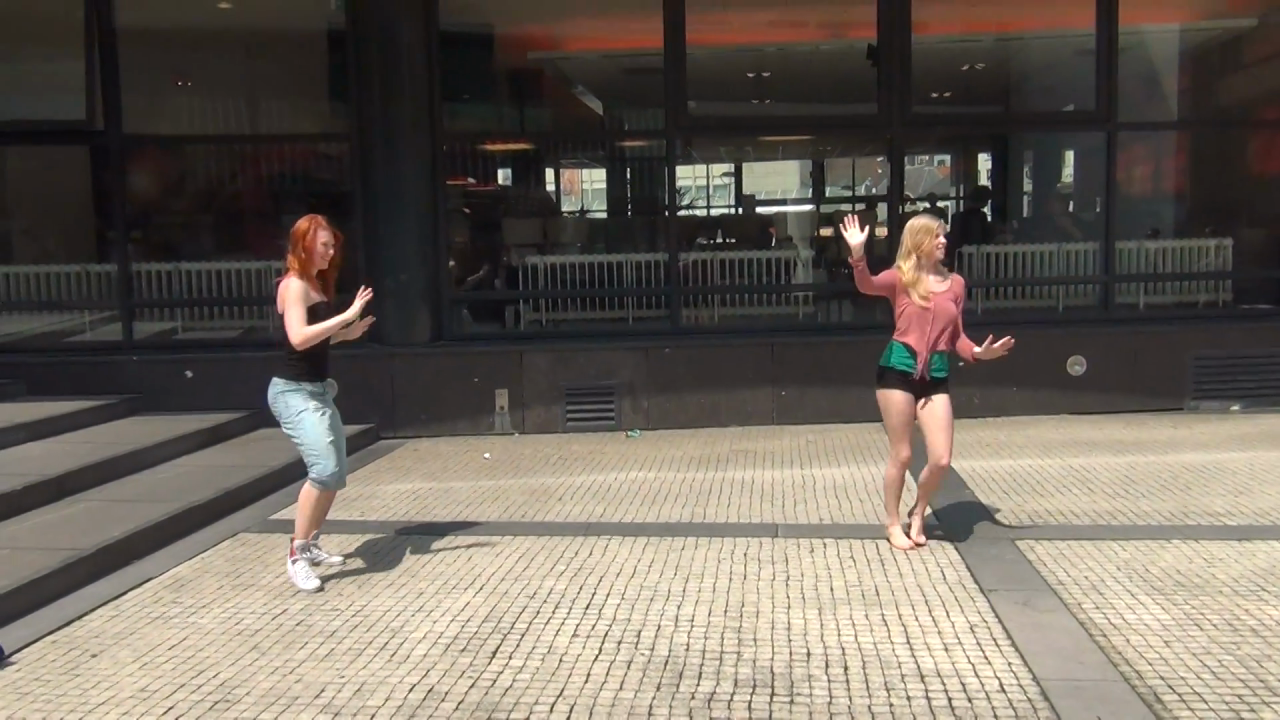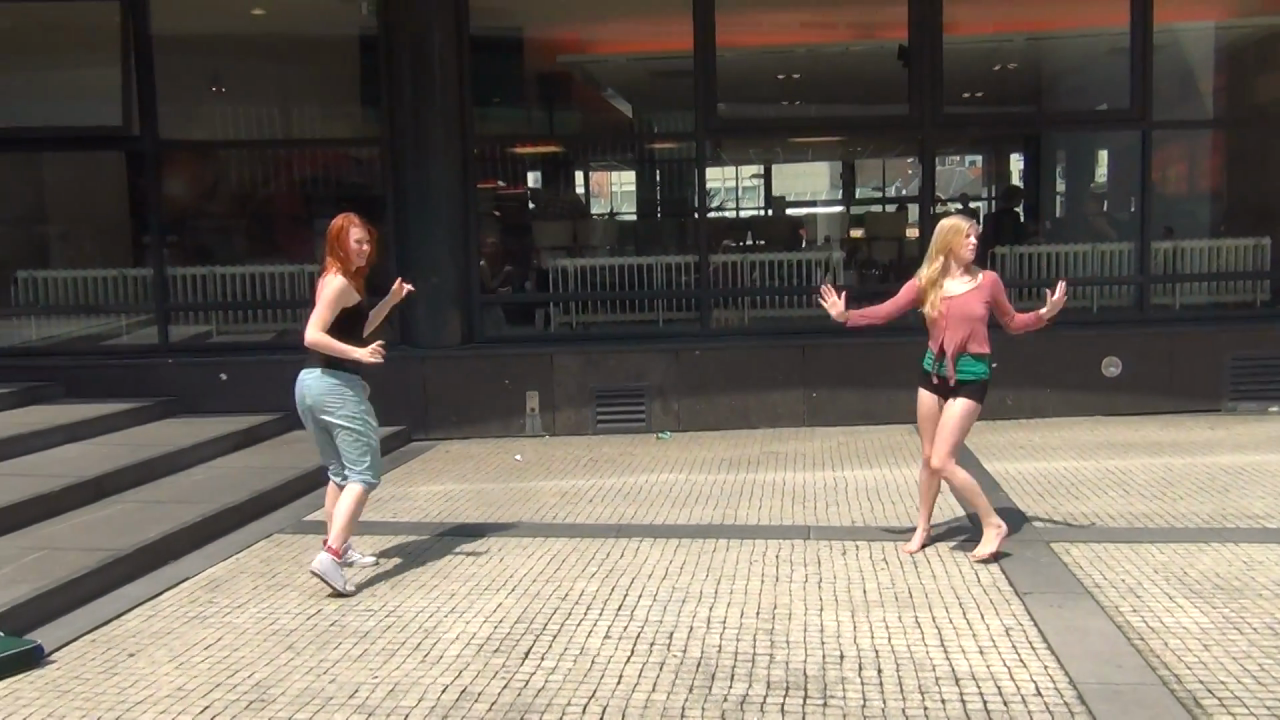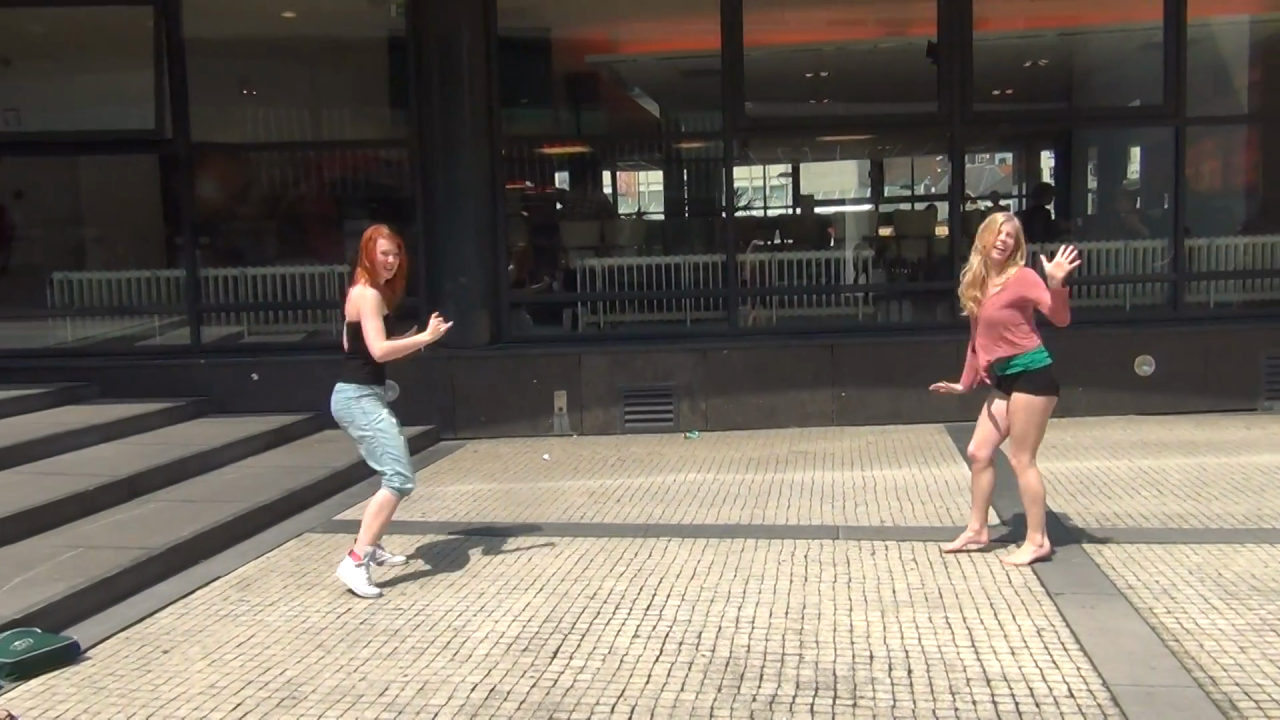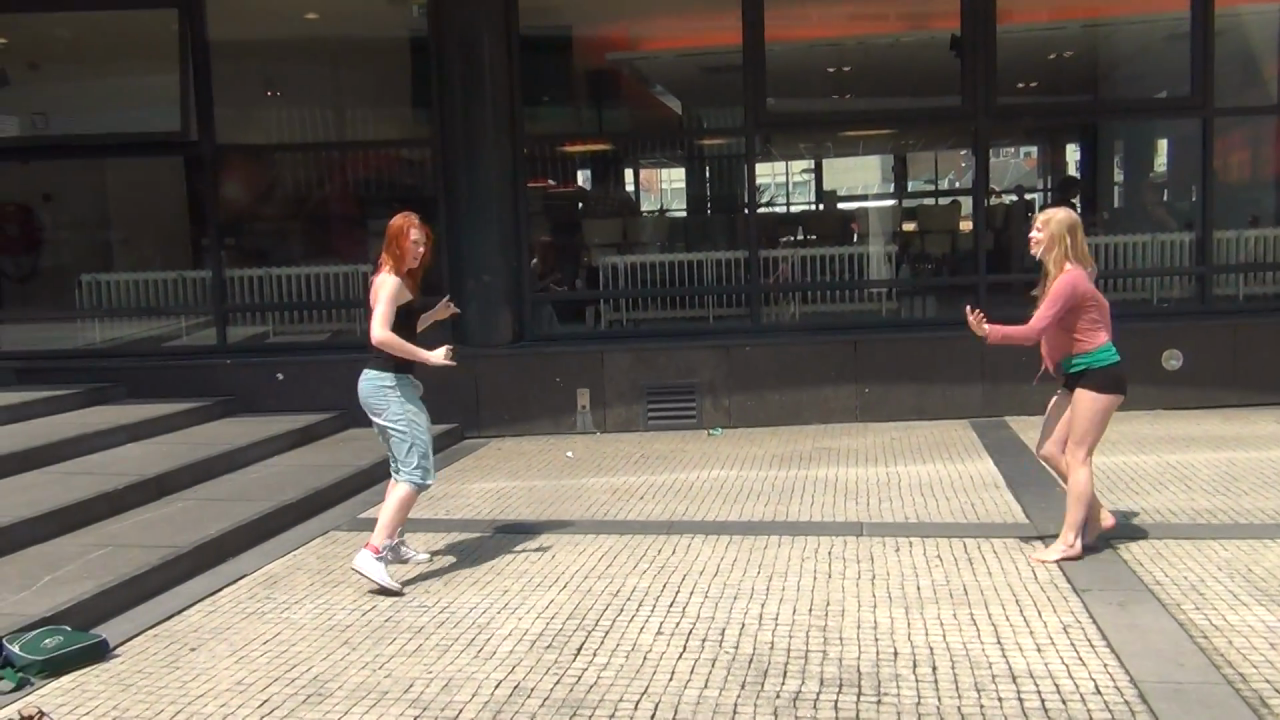
dt=0.3s
person 1, frame 1
left shoulder: (316, 285)
right shoulder: (294, 285)
right elbow: (298, 339)
left wrist: (349, 331)
right wrist: (347, 316)
left hip: (318, 393)
right hip: (292, 394)
left knee: (335, 474)
right knee: (324, 469)
left ankle: (307, 545)
right ankle: (298, 555)
person 1, frame 2
left shoulder: (343, 281)
right shoulder: (338, 281)
left elbow: (356, 330)
right elbow: (312, 336)
left wrist: (390, 301)
right wrist: (358, 353)
left hip: (312, 385)
right hip: (335, 386)
left knee: (341, 471)
right knee: (363, 472)
left ankle: (337, 547)
right ankle: (331, 555)
person 1, frame 3
left shoulder: (371, 293)
right shoulder: (365, 294)
right elbow: (380, 350)
left wrist: (407, 339)
right wrist: (429, 336)
left hip: (370, 398)
right hip: (357, 401)
left knee: (397, 475)
right knee: (400, 478)
left ankle: (370, 547)
right ankle: (355, 561)
person 1, frame 4
left shoulder: (400, 281)
right shoulder: (392, 282)
right elbow: (380, 336)
left wrist: (433, 315)
right wrist: (429, 356)
left hip: (390, 384)
right hip: (388, 386)
left knee: (409, 469)
right knee: (417, 471)
left ankle: (391, 543)
right ankle: (373, 553)
person 2, frame 1
left shoulder: (956, 284)
right shoulder: (899, 278)
left elbow: (956, 337)
right elbow: (867, 284)
left wrist: (982, 352)
right wrist: (857, 253)
left hip: (936, 376)
right hip: (897, 371)
left knee: (941, 460)
right knee: (901, 454)
left ankle: (918, 513)
right ankle: (893, 524)
person 2, frame 2
left shoulder: (988, 281)
right shoulder: (925, 283)
left elbow: (1011, 322)
right elbow: (886, 311)
left wrist: (1045, 314)
right wrist: (846, 315)
left hip: (969, 380)
right hip: (933, 376)
left knee: (941, 463)
right knee: (928, 458)
left ankle: (993, 525)
right ankle: (923, 528)
person 2, frame 3
left shoulder: (1021, 276)
right shoulder: (975, 284)
left elbow: (1060, 317)
right elbow: (980, 339)
left wrist: (1056, 283)
right wrist: (965, 383)
left hip: (1032, 374)
right hip: (1005, 379)
left knee: (1021, 458)
right knee: (978, 452)
left ankle: (1037, 541)
right ankle: (976, 530)
person 2, frame 4
left shoulder: (1068, 280)
right shoulder: (1069, 276)
left elbow: (1033, 332)
right elbow: (1102, 310)
left wrist: (987, 331)
left hip: (1100, 374)
right hip: (1078, 374)
left knee: (1076, 456)
right knee: (1050, 451)
left ankle: (1069, 541)
right ankle: (1097, 516)
